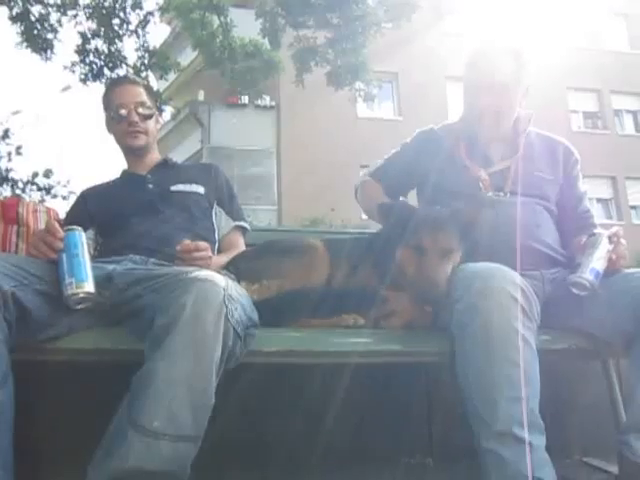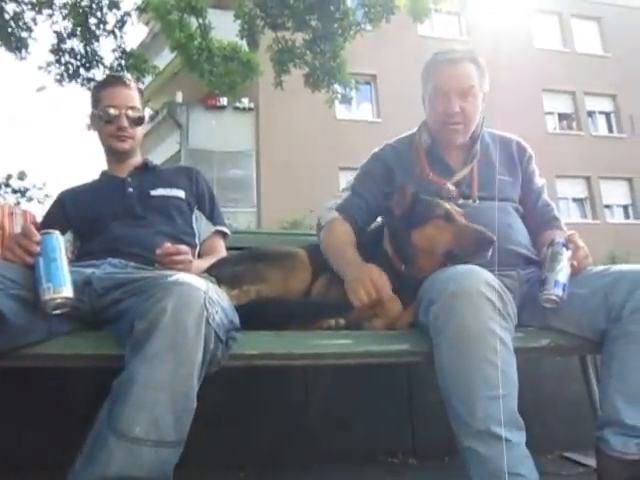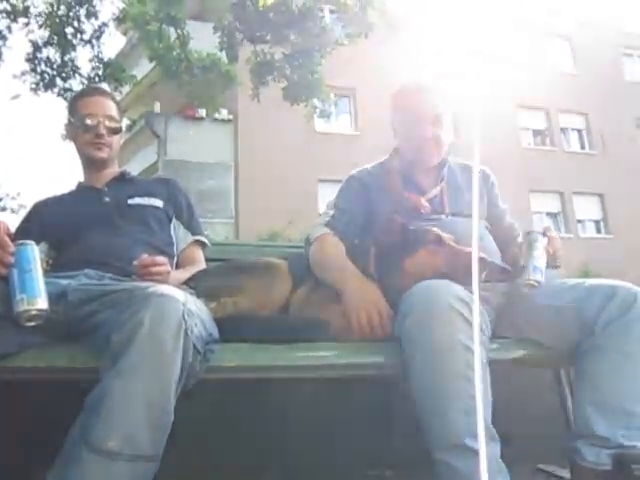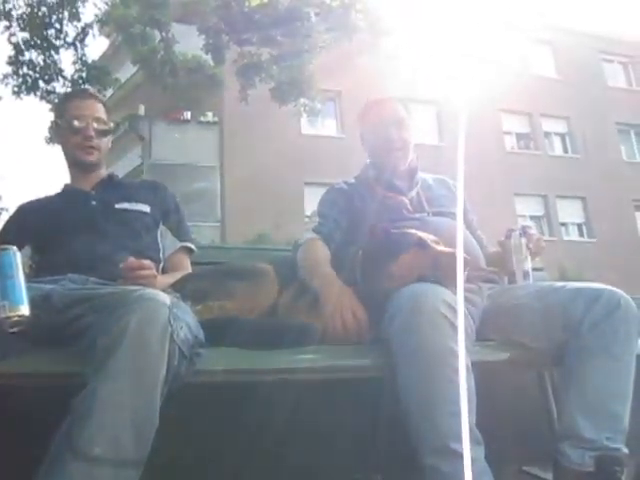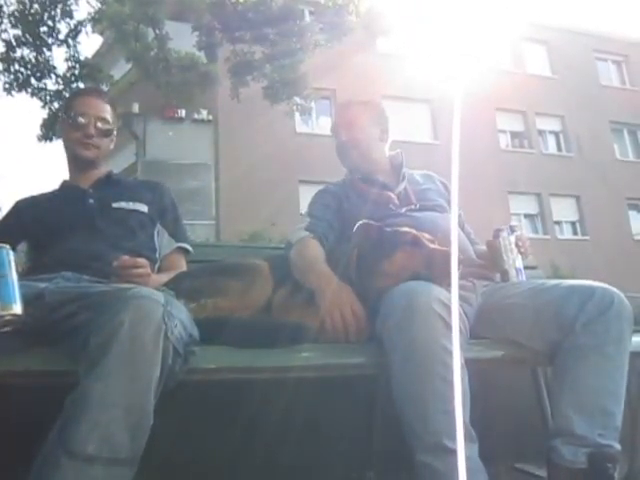
dt=1s
person 1, frame 1
left shoulder: (556, 153)
right shoulder: (432, 144)
left elbow: (580, 231)
right elbow: (370, 185)
left hip: (559, 282)
right hip: (474, 279)
right knee: (493, 288)
person 1, frame 2
left shoulder: (512, 150)
right shoulder: (394, 158)
left elbow: (544, 222)
right elbow: (337, 219)
left wrist: (563, 246)
right wrist: (353, 267)
left hip: (533, 281)
right hip: (452, 283)
right knee: (469, 289)
person 1, frame 3
left shoulder: (477, 178)
right shoulder: (368, 183)
left elbow: (509, 243)
right elbow: (324, 239)
right wrist: (352, 281)
left hip: (502, 292)
right hip: (429, 295)
right knee: (441, 303)
person 1, frame 4
left shoulder: (444, 187)
right shoulder: (347, 196)
right elbow: (311, 246)
right wrist: (330, 285)
left hip: (483, 292)
right hip: (416, 298)
left knee: (609, 306)
right knee: (427, 306)
person 1, frame 5
left shoulder: (432, 182)
right shoulder: (335, 197)
right elbow: (304, 245)
right wrist: (327, 283)
left hip: (480, 288)
right hip: (411, 296)
left knee: (604, 303)
right knee: (422, 304)
person 2, frame 1
left shoulder: (205, 176)
right shoulder: (96, 196)
left elbow: (238, 251)
right elbow: (63, 246)
left wrist: (213, 263)
right wrist: (43, 244)
left hip: (175, 281)
right hip: (94, 279)
left knee: (206, 292)
person 2, frame 2
left shoulder: (186, 180)
right shoulder: (74, 198)
left elbow: (219, 256)
right elbow: (40, 249)
left wrist: (194, 266)
left hip: (152, 283)
right hip: (72, 282)
left knee: (186, 295)
person 2, frame 3
left shoulder: (163, 190)
right shoulder: (49, 209)
left elbow: (198, 267)
left wrist: (172, 277)
left hip: (130, 296)
right hip: (51, 293)
left knee: (164, 307)
person 2, frame 4
left shoulder: (152, 195)
right shoulder: (34, 212)
left elbow: (184, 274)
left wrist: (157, 282)
left hip: (117, 301)
right hip: (37, 297)
left knee: (150, 309)
person 2, frame 5
left shoulder: (150, 195)
left elbow: (179, 274)
left wrist: (151, 281)
left hip: (114, 300)
right hip: (33, 295)
left knee: (144, 307)
